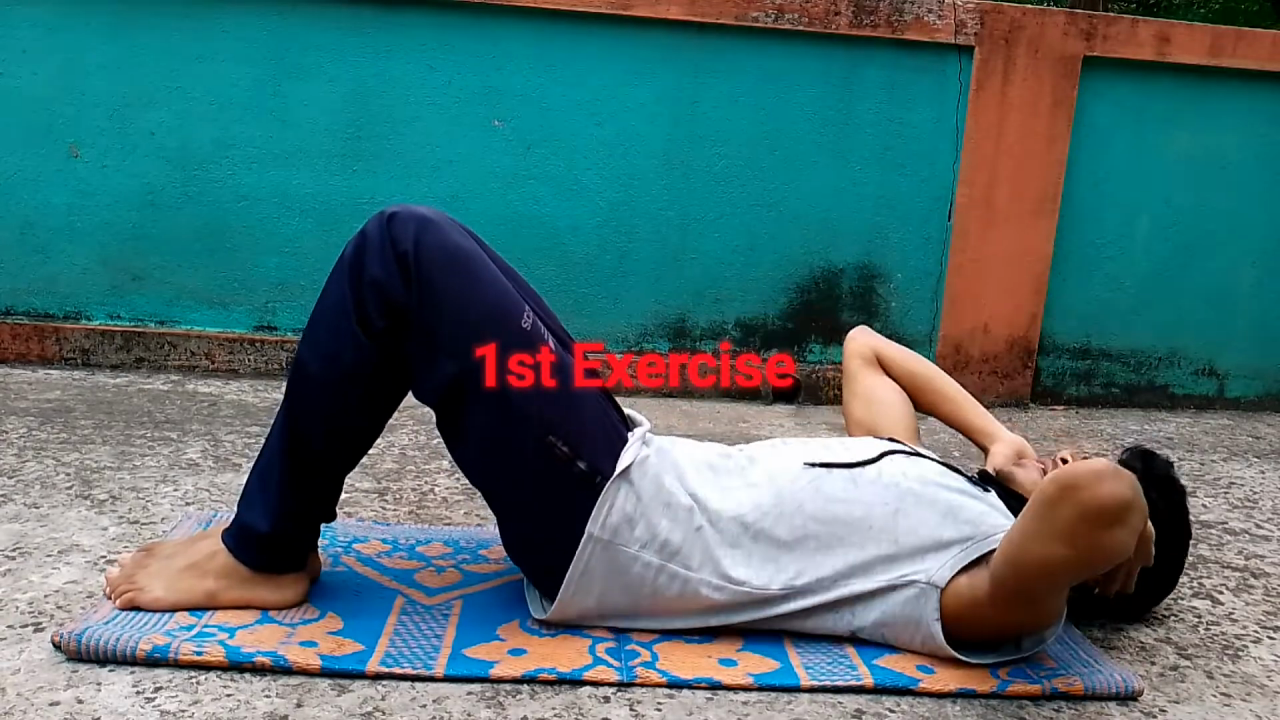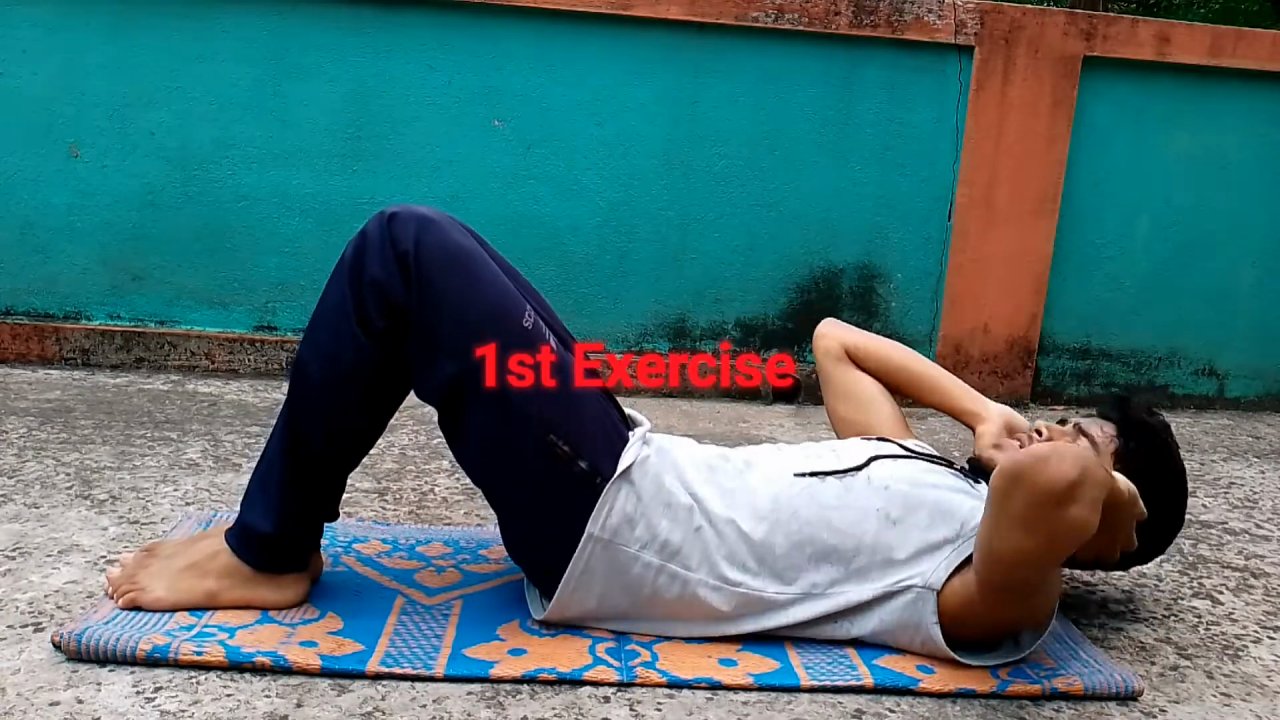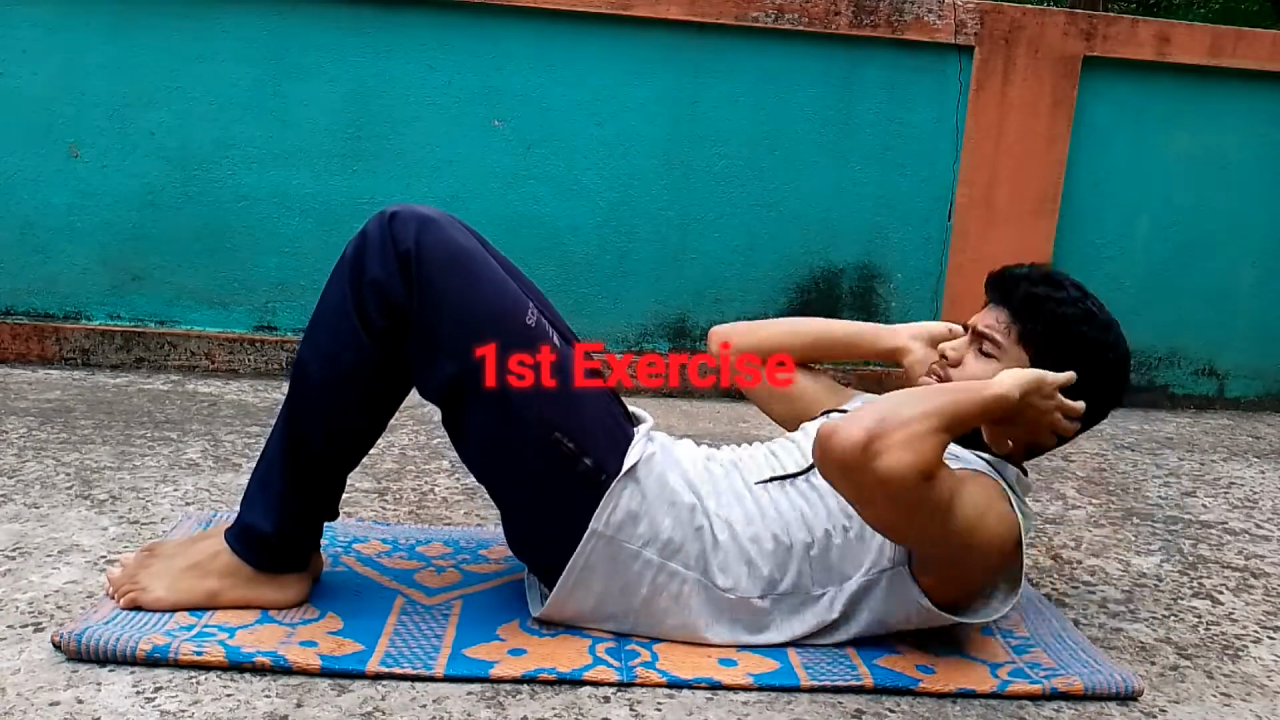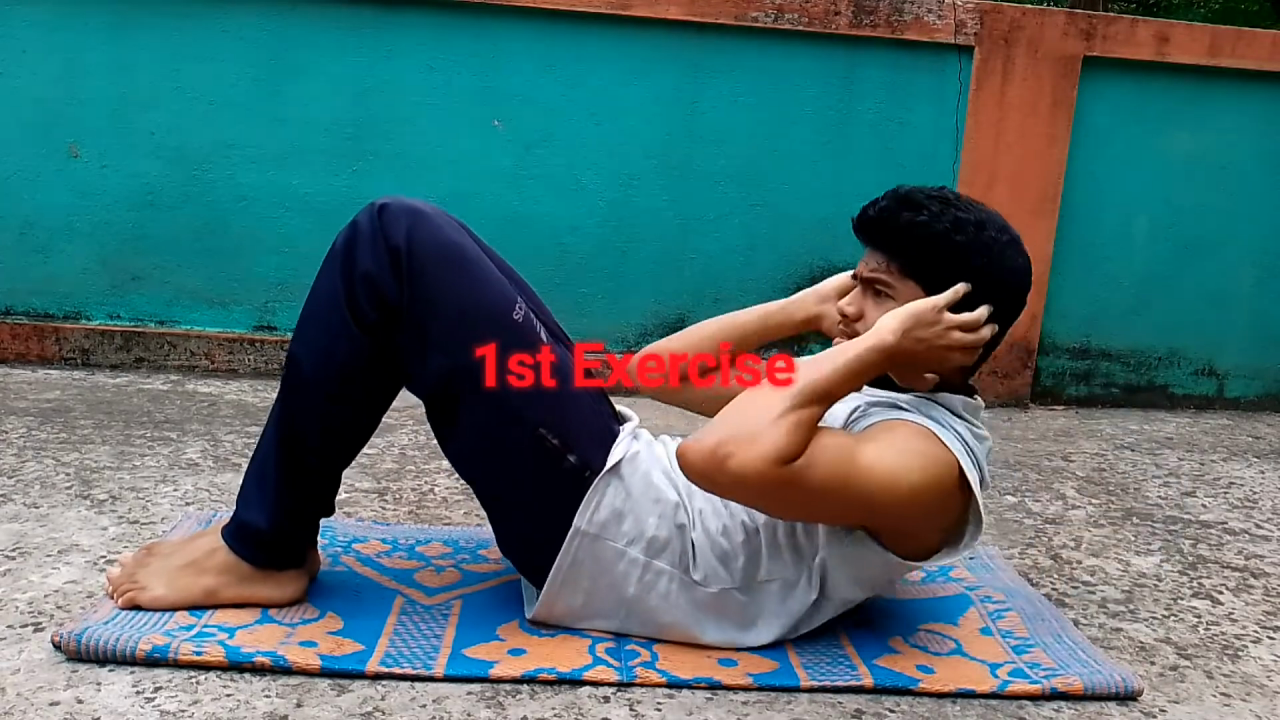
dt=0.2s
person 1, frame 1
left shoulder: (1008, 595)
right shoulder: (936, 486)
left elbow: (1095, 498)
right elbow: (864, 347)
left wrist: (1119, 504)
right wrist: (996, 438)
left hip: (611, 530)
right hip: (640, 478)
left knee: (407, 252)
right knee: (412, 252)
left ankle: (263, 556)
right ankle: (274, 535)
person 1, frame 2
left shoulder: (1010, 583)
right shoulder: (926, 465)
left elbow: (1047, 482)
right elbow: (830, 340)
left wrist: (1083, 488)
right wrist: (978, 405)
left hip: (618, 536)
right hip: (642, 481)
left knee: (407, 250)
right knee: (413, 251)
left ankle: (266, 555)
right ankle: (277, 535)
person 1, frame 3
left shoulder: (982, 527)
right shoulder: (900, 420)
left elbow: (846, 453)
right elbow: (730, 341)
left wrist: (979, 402)
right wrist: (900, 346)
left hip: (616, 538)
right hip: (643, 492)
left knee: (406, 249)
right knee: (409, 251)
left ankle: (266, 555)
right ankle: (283, 536)
person 1, frame 4
left shoulder: (929, 465)
right shoulder: (877, 391)
left elbow: (721, 457)
right elbow: (661, 365)
left wrist: (867, 348)
right wrist: (812, 310)
left hip: (604, 539)
right hip: (621, 494)
left knee: (397, 242)
right knee: (402, 243)
left ankle: (261, 555)
right ankle: (278, 533)
